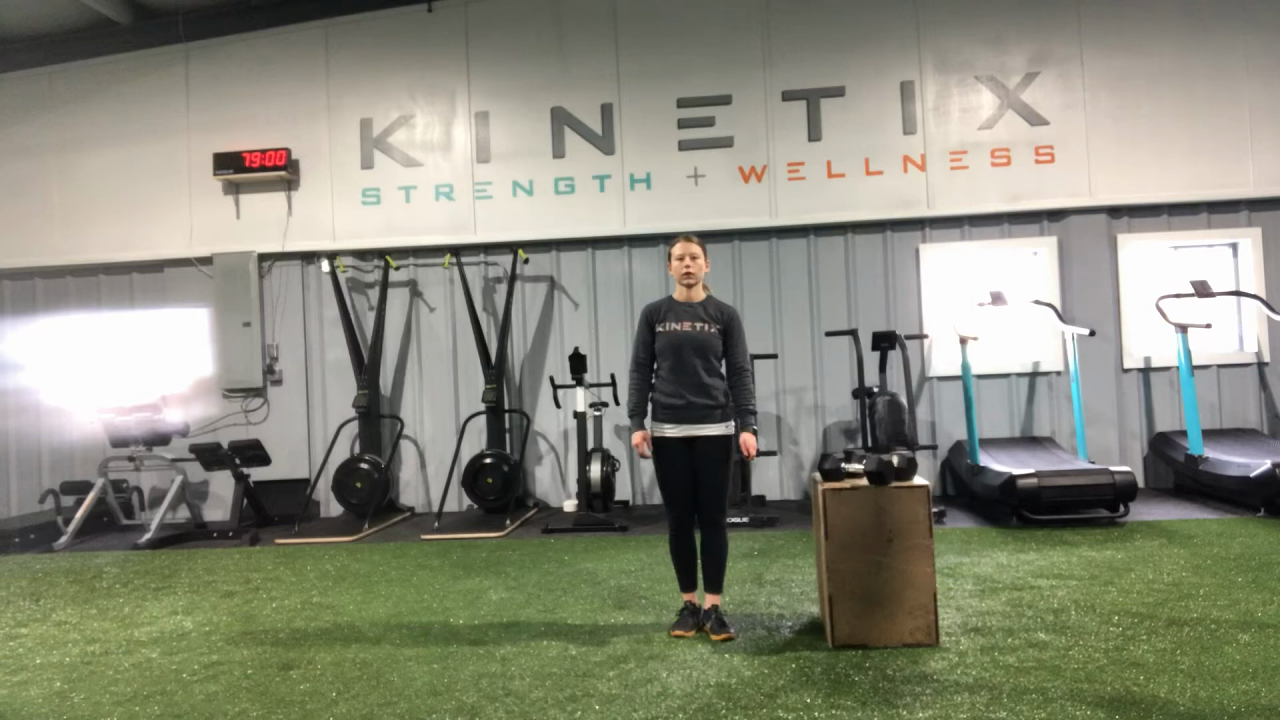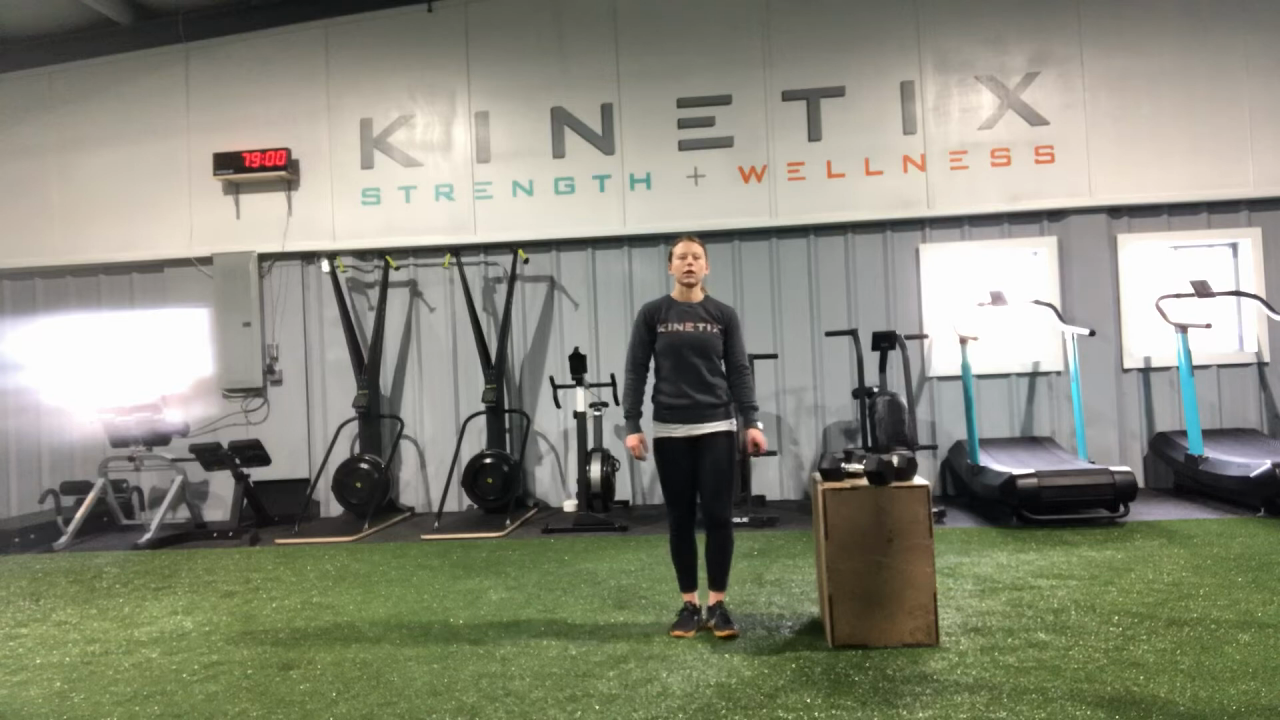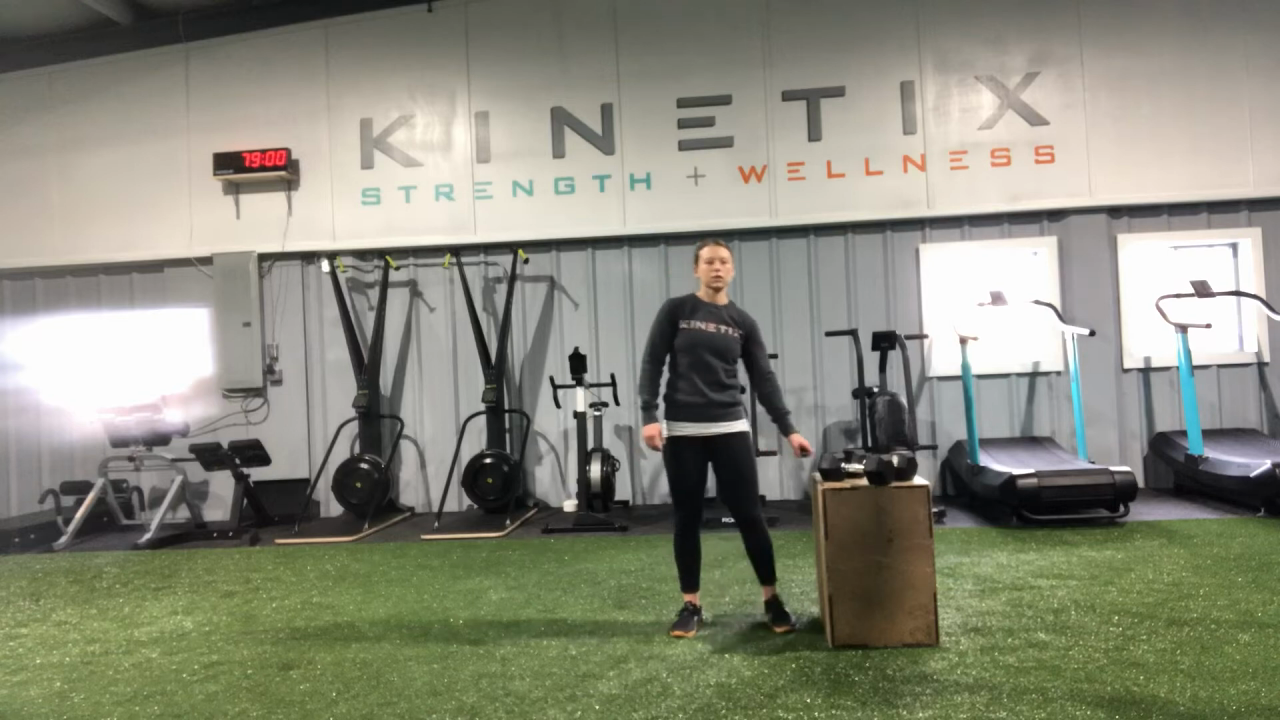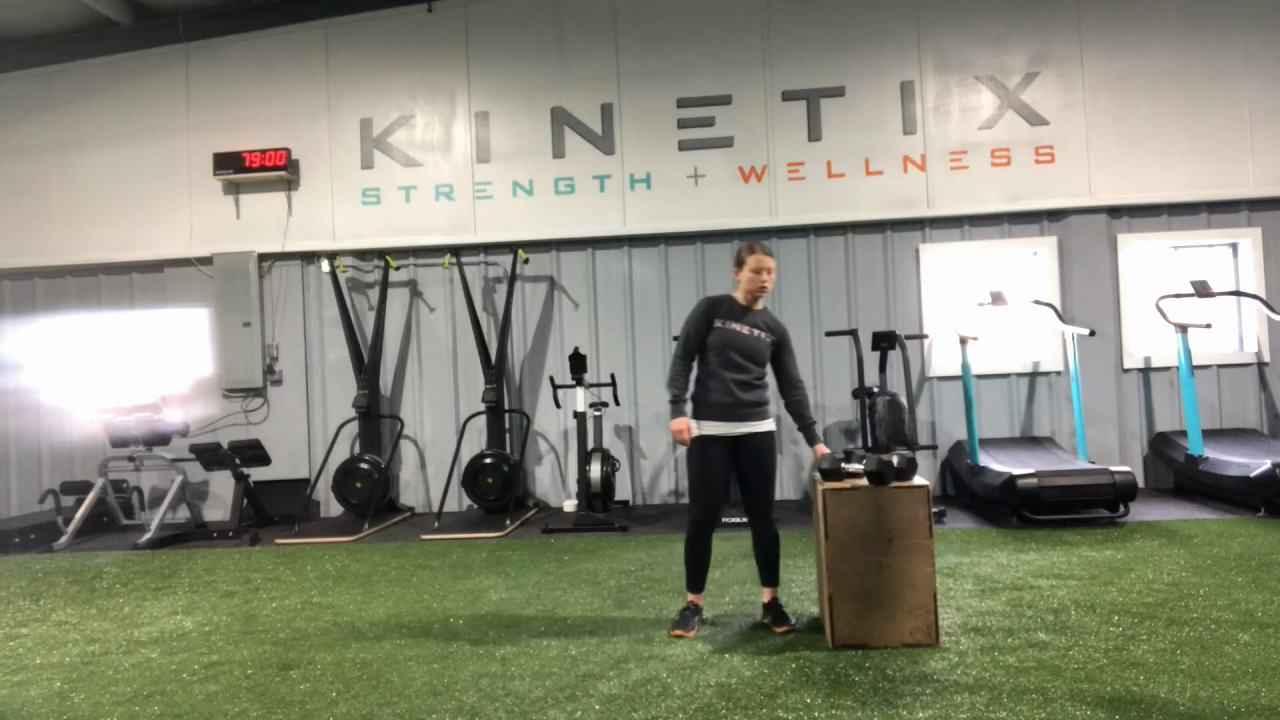
dt=0.3s
person 1, frame 1
left shoulder: (725, 315)
right shoulder: (654, 314)
left elbow: (739, 374)
right elbow: (640, 371)
left wrist: (747, 425)
right wrist: (637, 423)
left hip: (714, 429)
right hip: (668, 430)
left knee: (713, 518)
right knee: (679, 519)
left ankle: (713, 607)
right ankle: (689, 604)
person 1, frame 2
left shoulder: (723, 314)
right shoulder: (652, 313)
left elbow: (739, 371)
right elbow: (636, 371)
left wrist: (751, 421)
right wrist: (632, 425)
left hip: (716, 427)
right hip: (670, 430)
left knee: (718, 515)
right knee: (680, 519)
left ankle: (717, 604)
right ankle: (690, 604)
person 1, frame 3
left shoulder: (743, 322)
right shoulder: (674, 310)
left elbow: (763, 378)
right elbow: (652, 364)
left wrist: (788, 428)
right wrist: (649, 415)
left hip: (730, 427)
right hip: (682, 429)
left knee: (749, 515)
right knee: (687, 518)
left ankle: (772, 598)
right ankle: (691, 605)
person 1, frame 4
left shoulder: (774, 328)
right shoulder: (710, 309)
left elbow: (791, 386)
right elbow: (682, 359)
left wrist: (814, 438)
right wrist: (678, 410)
left hip: (757, 429)
right hip: (709, 429)
left knee: (762, 517)
right knee: (702, 517)
left ankle: (772, 601)
right ankle: (693, 603)
